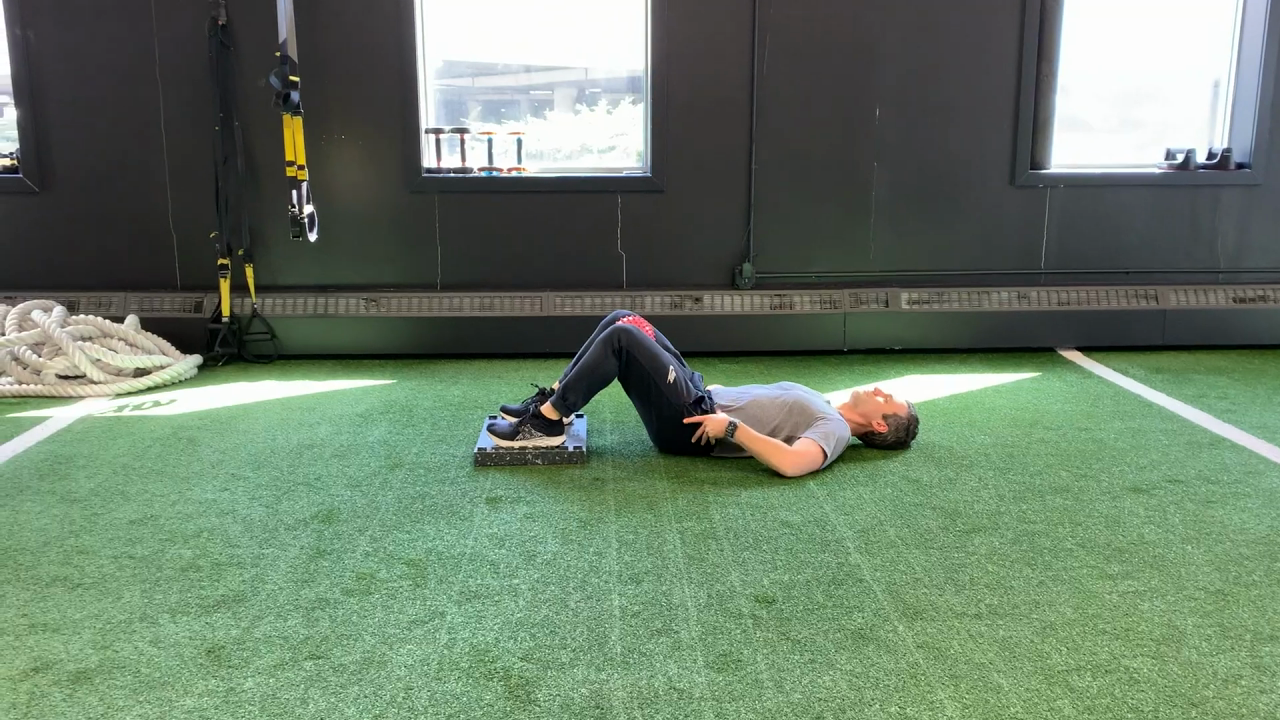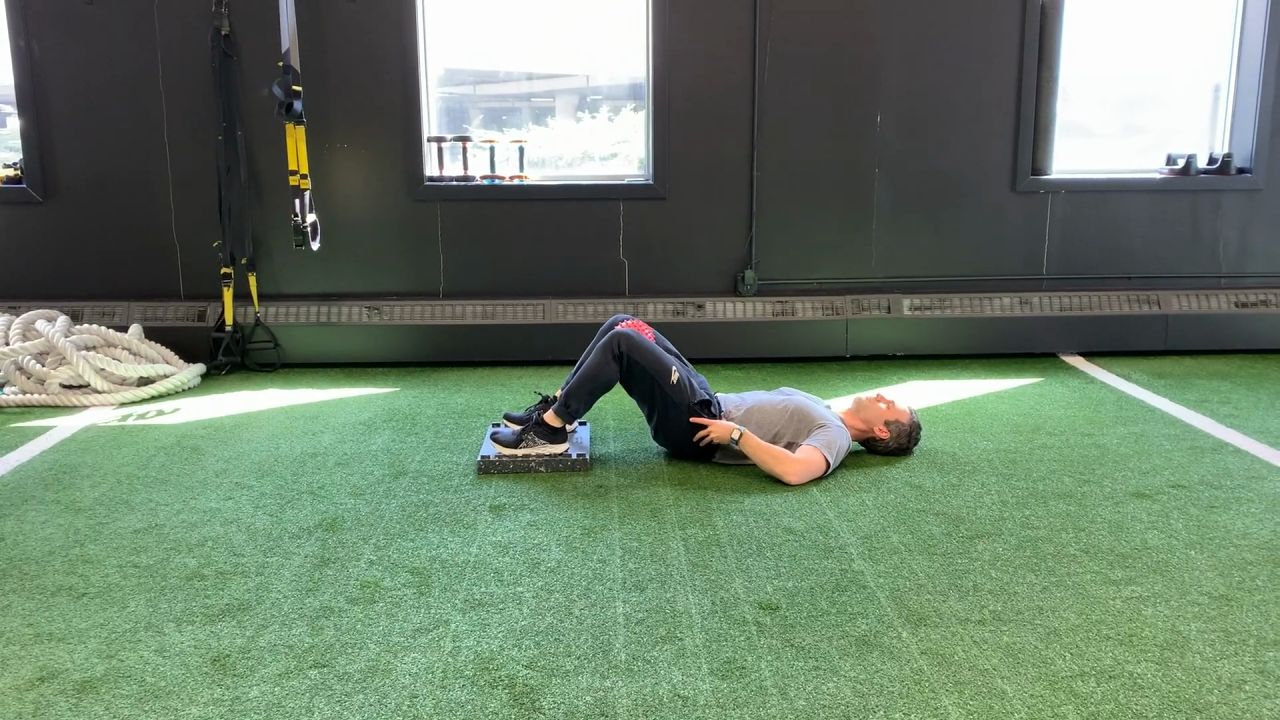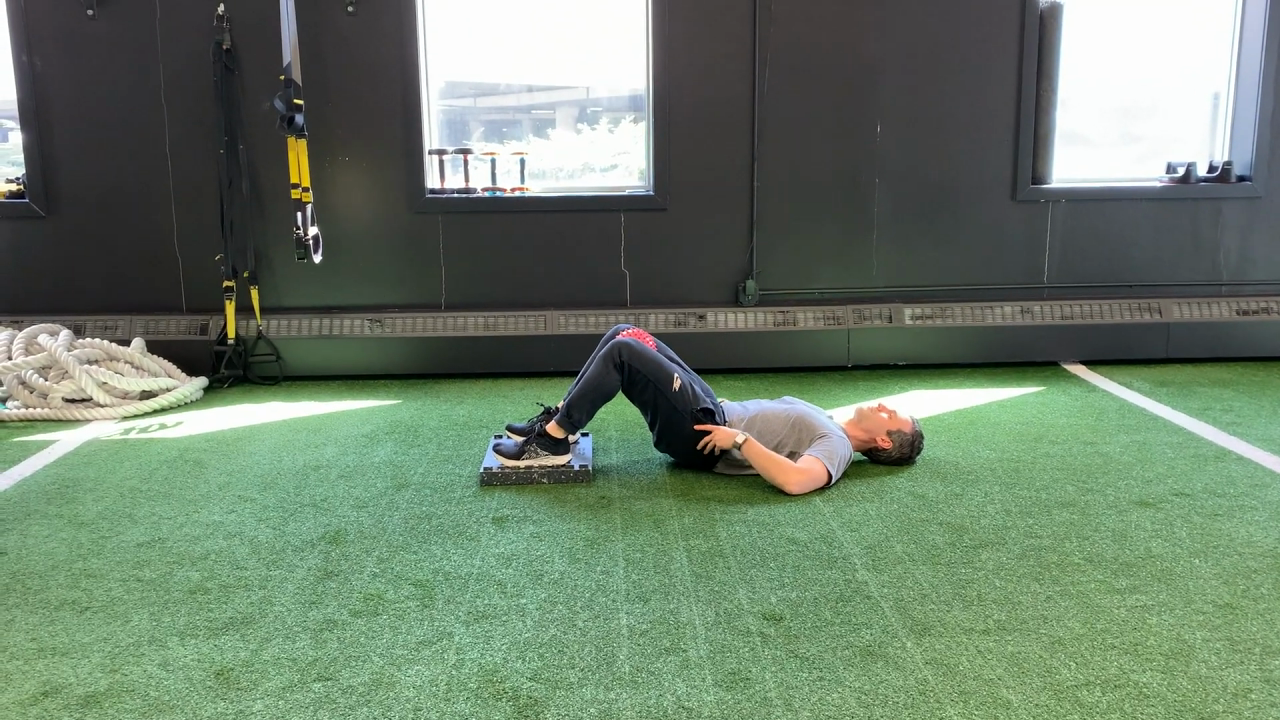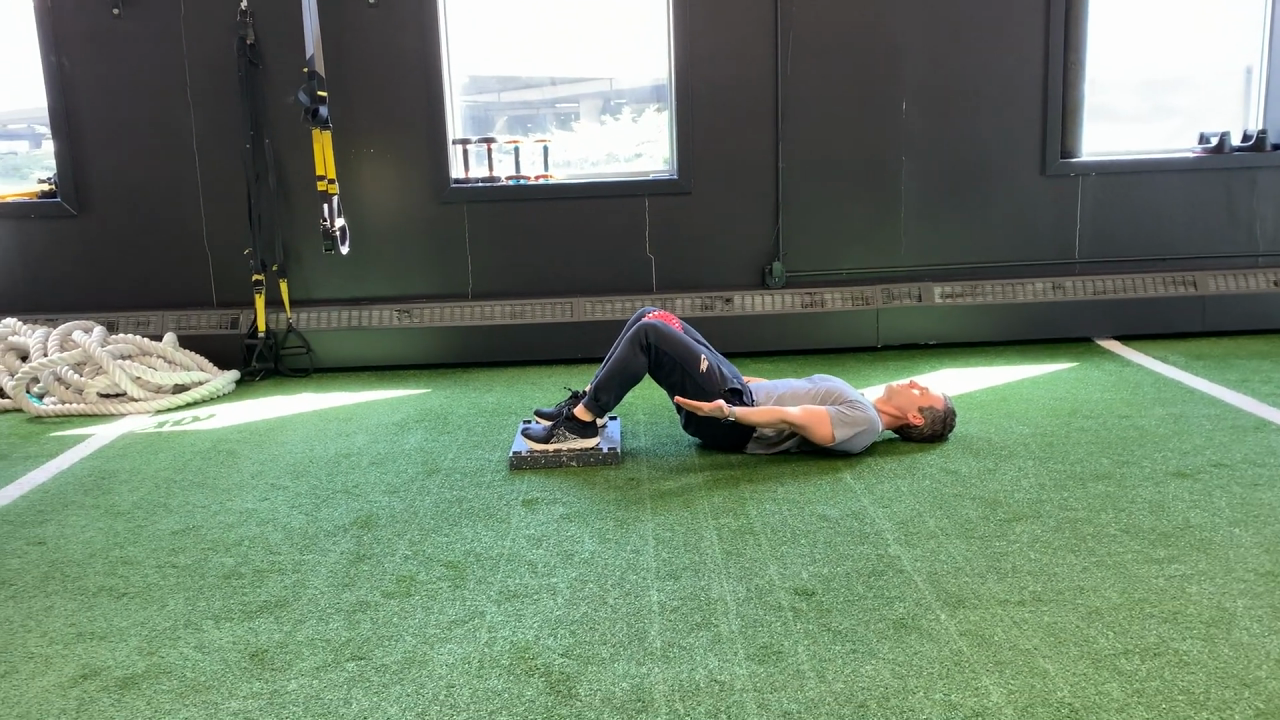
dt=1s
person 1, frame 1
left shoulder: (834, 431)
right shoulder: (821, 409)
left elbow: (791, 463)
left wrist: (730, 426)
right wrist: (718, 391)
left hip: (691, 424)
right hip: (703, 402)
left knee: (622, 339)
right knee: (623, 321)
left ankle: (546, 423)
right ankle: (552, 399)
person 1, frame 2
left shoulder: (835, 437)
right shoulder: (823, 415)
left elbow: (793, 471)
left wrist: (736, 434)
left hip: (697, 424)
right hip: (708, 405)
left knee: (621, 343)
right knee: (623, 326)
left ankle: (549, 430)
right ankle: (554, 407)
person 1, frame 3
left shoulder: (837, 448)
right shoulder: (826, 426)
left elbow: (792, 481)
left wrist: (737, 439)
right wrist: (725, 411)
left hip: (700, 436)
right hip: (713, 417)
left knee: (622, 351)
right knee: (625, 335)
left ankle: (551, 441)
right ankle: (556, 418)
person 1, frame 4
left shoulder: (863, 424)
right shoulder: (857, 405)
left elbow: (790, 419)
left wrist: (725, 412)
right wrist: (734, 383)
left hip: (735, 423)
right hip: (739, 392)
left knee: (649, 333)
right knee: (651, 318)
left ankle: (581, 423)
right ankle: (586, 401)
